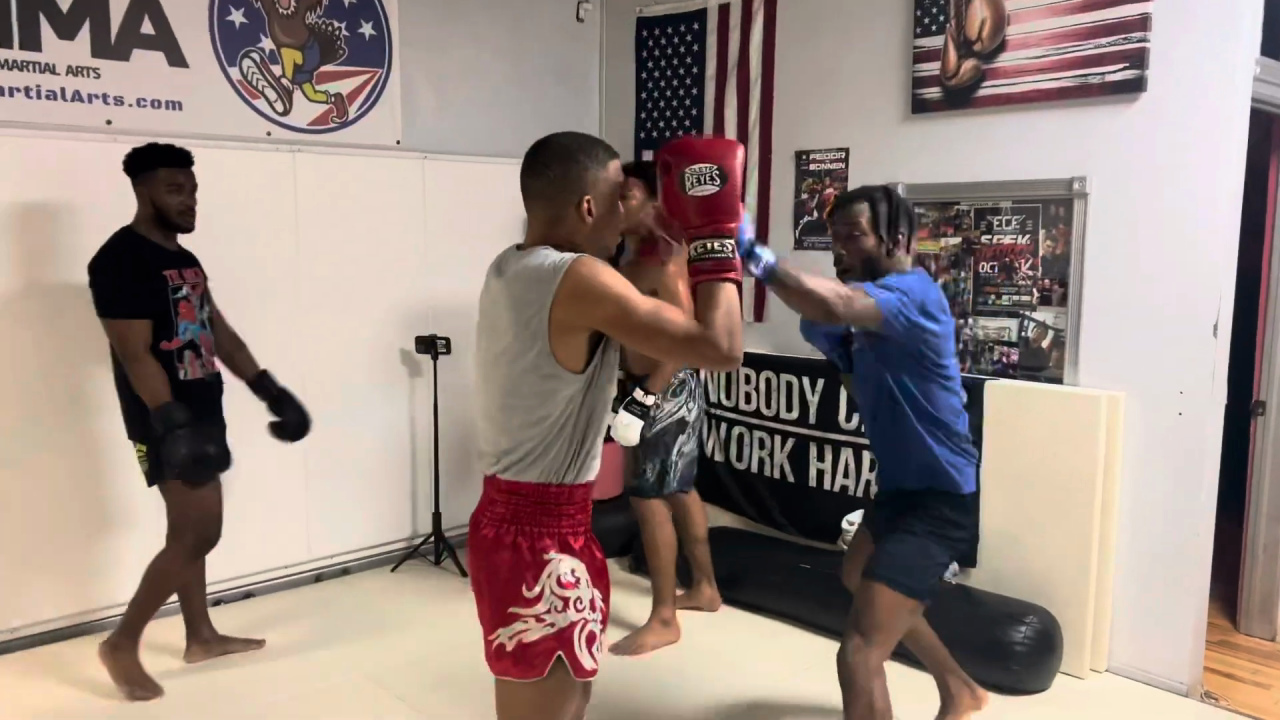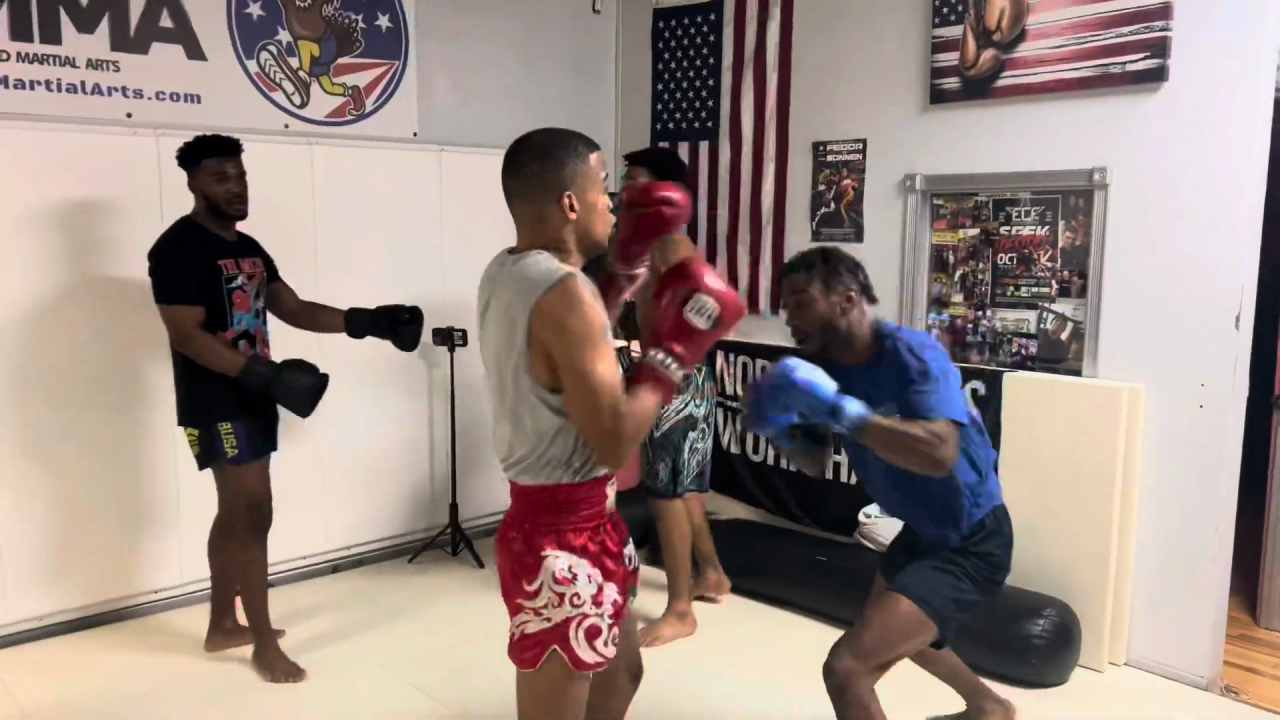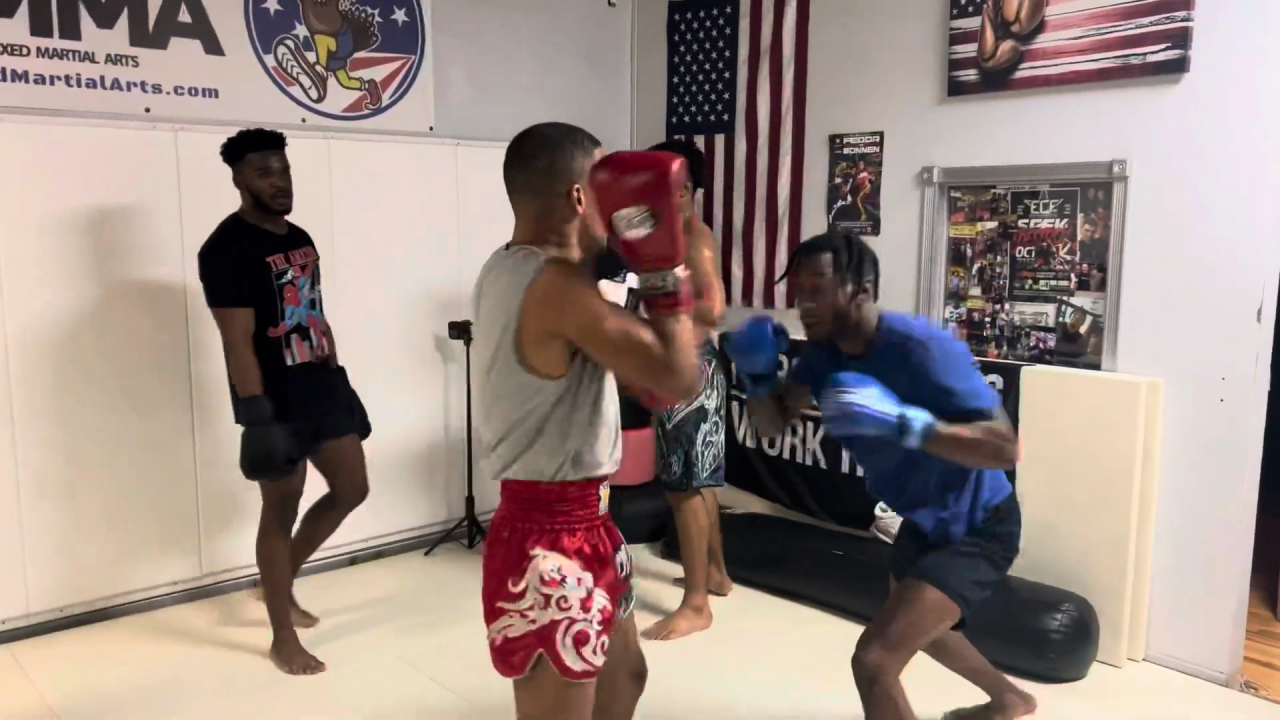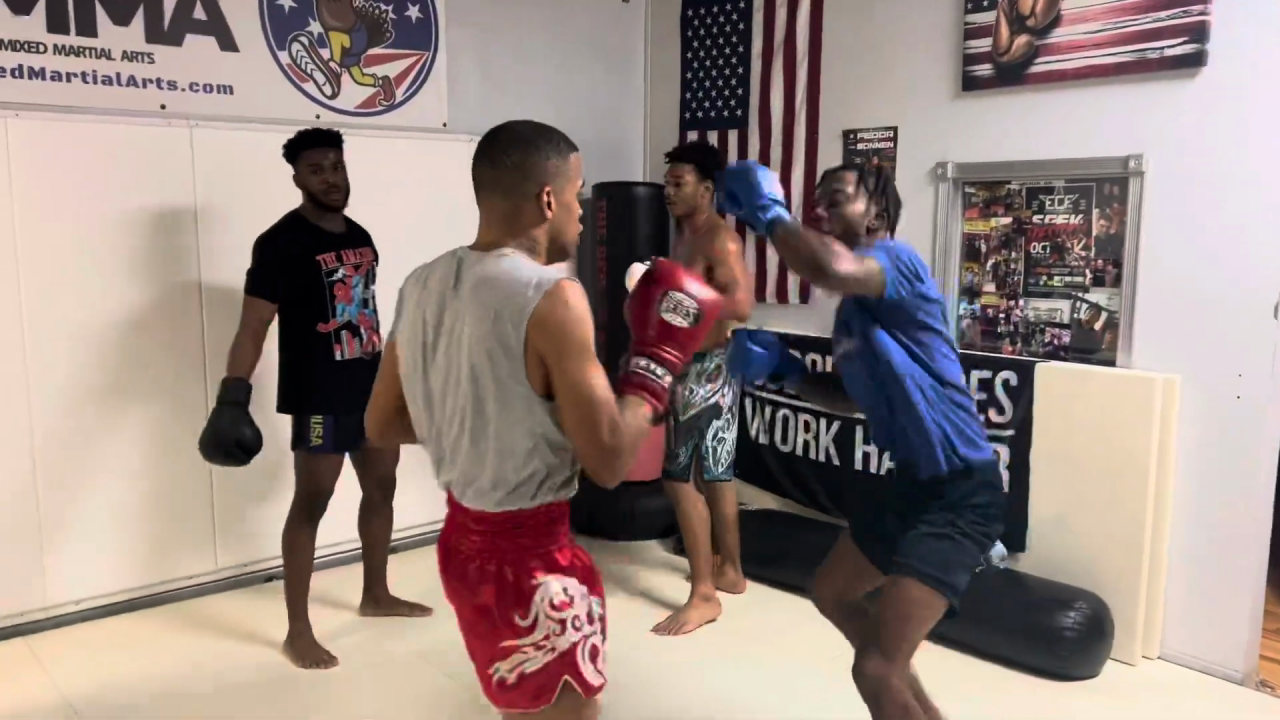
dt=0.3s
person 1, frame 1
left shoulder: (508, 271)
right shoulder: (581, 280)
right elbow: (721, 348)
right wrist: (713, 232)
left hip: (513, 516)
right hip: (544, 536)
person 1, frame 2
left shoulder: (508, 272)
right shoulder: (564, 295)
right elbow: (615, 445)
left wrist: (628, 262)
right wrist: (673, 347)
left hip: (585, 521)
right hip: (561, 534)
person 1, frame 3
left shoulder: (503, 272)
right shoulder: (553, 282)
right elbow: (674, 383)
right wrist: (662, 264)
left hip: (552, 517)
right hip: (550, 540)
person 1, frame 4
left shoulder: (423, 285)
right shoulder: (553, 297)
left elbow: (384, 425)
right elbow: (608, 461)
right wrist: (656, 357)
left hip: (468, 537)
right hip: (528, 558)
person 2, frame 1
left shoulder: (184, 259)
right shoulder: (120, 260)
left elbow: (219, 333)
right elbow: (135, 353)
left wrist: (270, 389)
right wrist: (175, 424)
left hip: (199, 414)
right hip: (165, 421)
left knee: (197, 530)
right knee: (195, 533)
left ankle: (201, 634)
right ankle: (122, 643)
person 2, frame 2
left shoulder: (249, 248)
right shoulder: (177, 249)
left elbow: (295, 310)
right elbow: (186, 335)
left wrist: (368, 321)
right wrist: (265, 374)
left hip: (253, 398)
right hip: (219, 405)
left knee: (236, 515)
right knee: (253, 518)
left ankle: (223, 625)
right ankle: (265, 645)
person 2, frame 3
left shoulder: (300, 239)
right shoulder: (227, 248)
right elbow: (238, 341)
left wrist: (342, 380)
right wrist: (259, 415)
left hip: (326, 391)
right hip: (276, 402)
left knee: (352, 489)
right knee: (281, 510)
left ankle: (279, 579)
right ankle: (282, 637)
person 2, frame 4
left shoulder: (360, 236)
right shoulder: (282, 243)
right elbow: (254, 325)
right wrist: (232, 400)
left hip: (373, 386)
right hip: (319, 396)
left knee: (382, 489)
right knee: (310, 505)
left ankle: (376, 595)
right ankle: (298, 631)
person 3, frame 1
left shoulder: (913, 293)
right shoulder: (877, 301)
left elbow: (840, 304)
left wrist: (756, 257)
right wrist: (830, 341)
left hip: (942, 500)
right hip: (902, 486)
left knee: (859, 654)
right knee: (860, 585)
person 3, frame 2
left shoulder: (912, 354)
right shoulder: (825, 361)
left elbow: (936, 454)
right elbow: (814, 459)
left wrist: (836, 408)
right wrist: (783, 429)
left hip: (970, 542)
right hip: (924, 529)
left knee: (847, 668)
right knee: (882, 640)
person 3, frame 3
left shoulder: (922, 347)
right shoulder: (823, 355)
left elbow: (1001, 447)
right elbow: (768, 425)
left wrist: (904, 423)
right wrist: (756, 371)
left hip: (977, 527)
right hip: (925, 519)
left knee: (875, 660)
right knee: (922, 622)
person 3, frame 4
left shoulder: (894, 261)
right shoulder: (853, 305)
left elbow: (833, 271)
right elbow: (857, 393)
left wrist: (768, 211)
left hip: (961, 496)
right hip: (917, 485)
left knee: (876, 669)
right knee: (830, 594)
person 4, frame 1
left shoulder: (664, 258)
right shoulder: (633, 253)
left wrist: (644, 396)
right wrist: (628, 384)
left hip: (671, 388)
right hip: (652, 387)
left knee: (649, 498)
right knee: (680, 490)
left ankle: (663, 620)
right ankle: (704, 588)
person 4, frame 2
left shoulder: (674, 248)
left hip: (680, 382)
left knee: (666, 495)
right knee: (682, 487)
left ankle: (680, 612)
right ankle: (711, 574)
person 4, frame 3
left shoulder: (696, 239)
left elbow: (709, 314)
left hip: (692, 371)
left knee: (683, 488)
right knee: (696, 482)
left ankle: (695, 606)
right ankle: (715, 571)
person 4, frame 4
left shoulder: (720, 237)
right shoulder: (684, 233)
left elbow: (741, 304)
left hip: (709, 367)
right hip: (692, 365)
left knee: (681, 479)
right knee: (715, 475)
left ankle: (703, 595)
right ankle: (729, 570)
